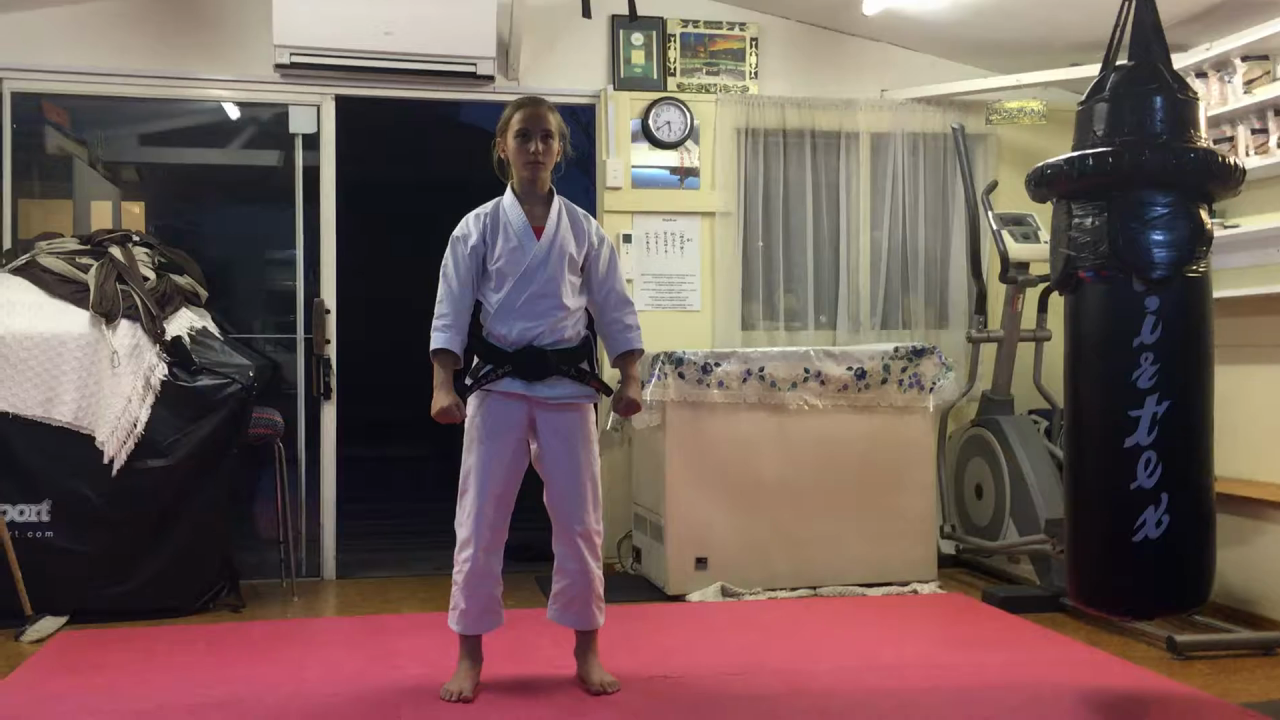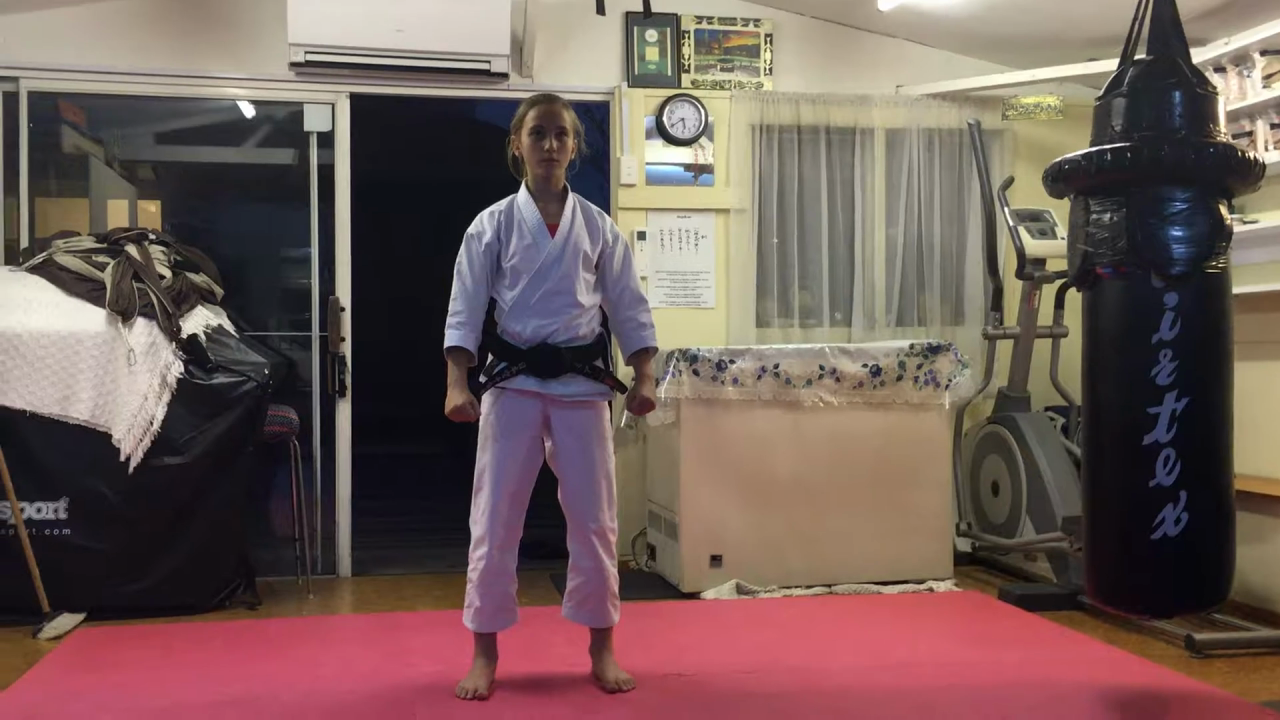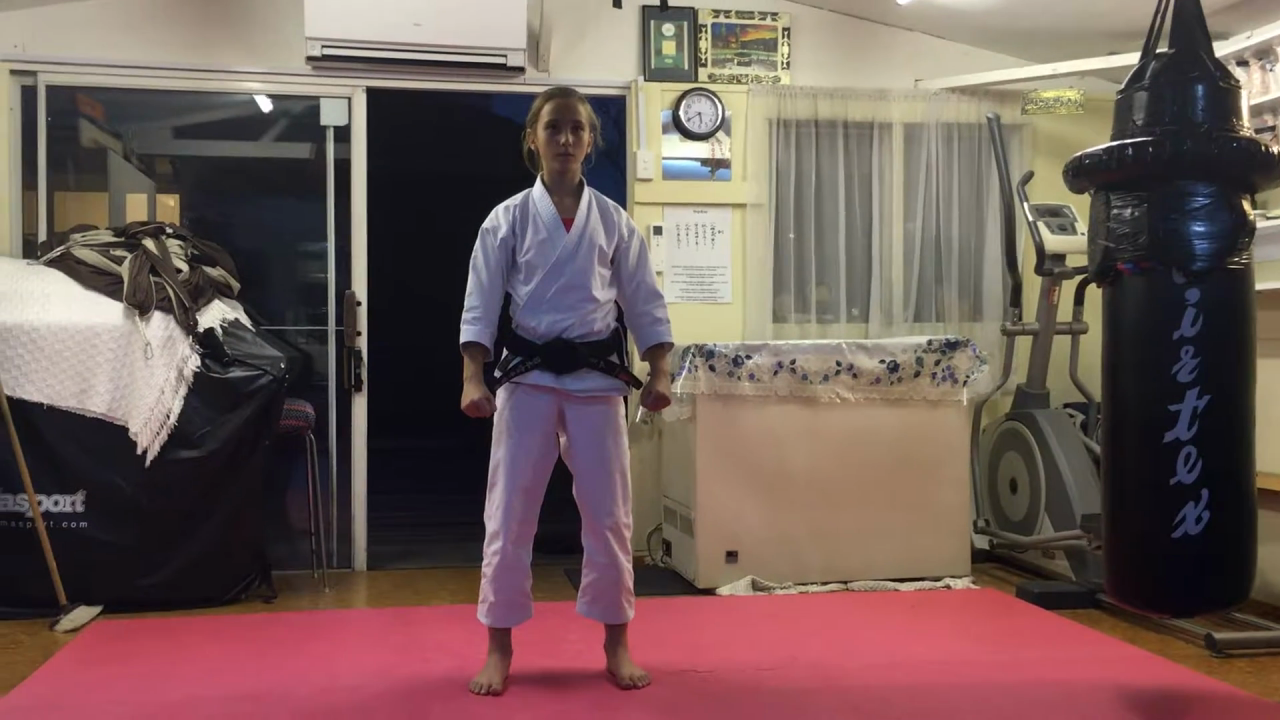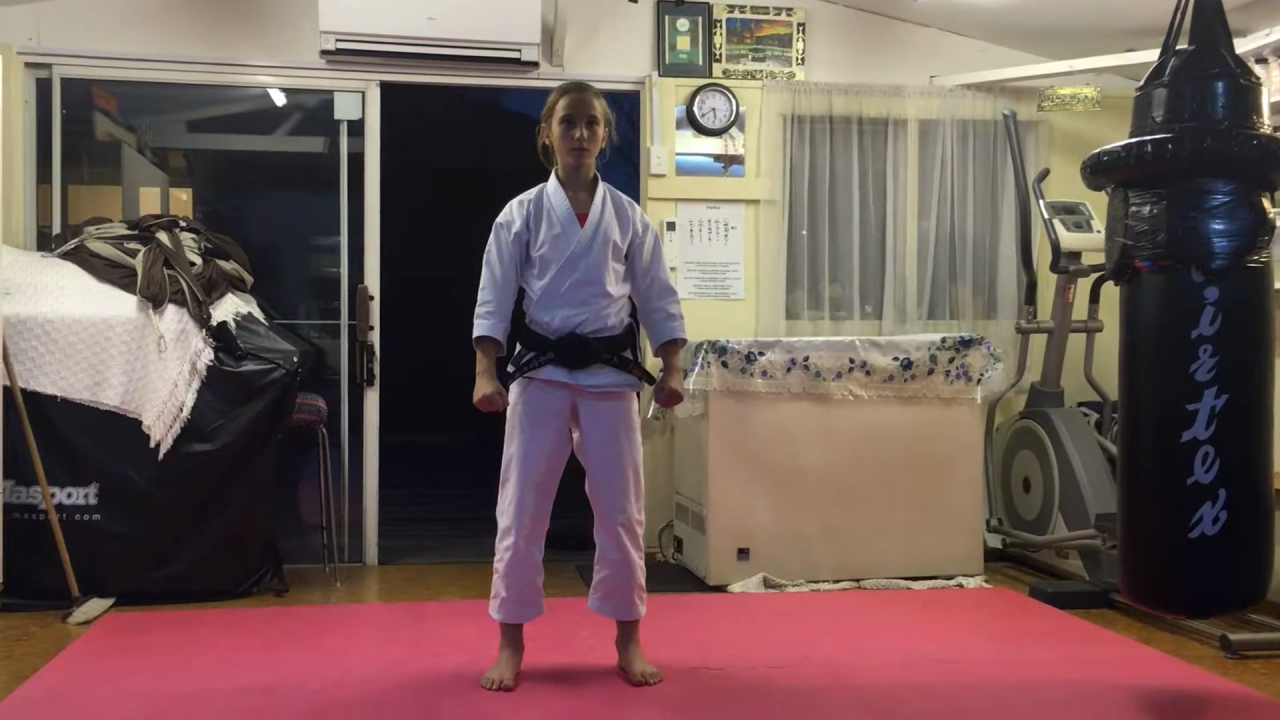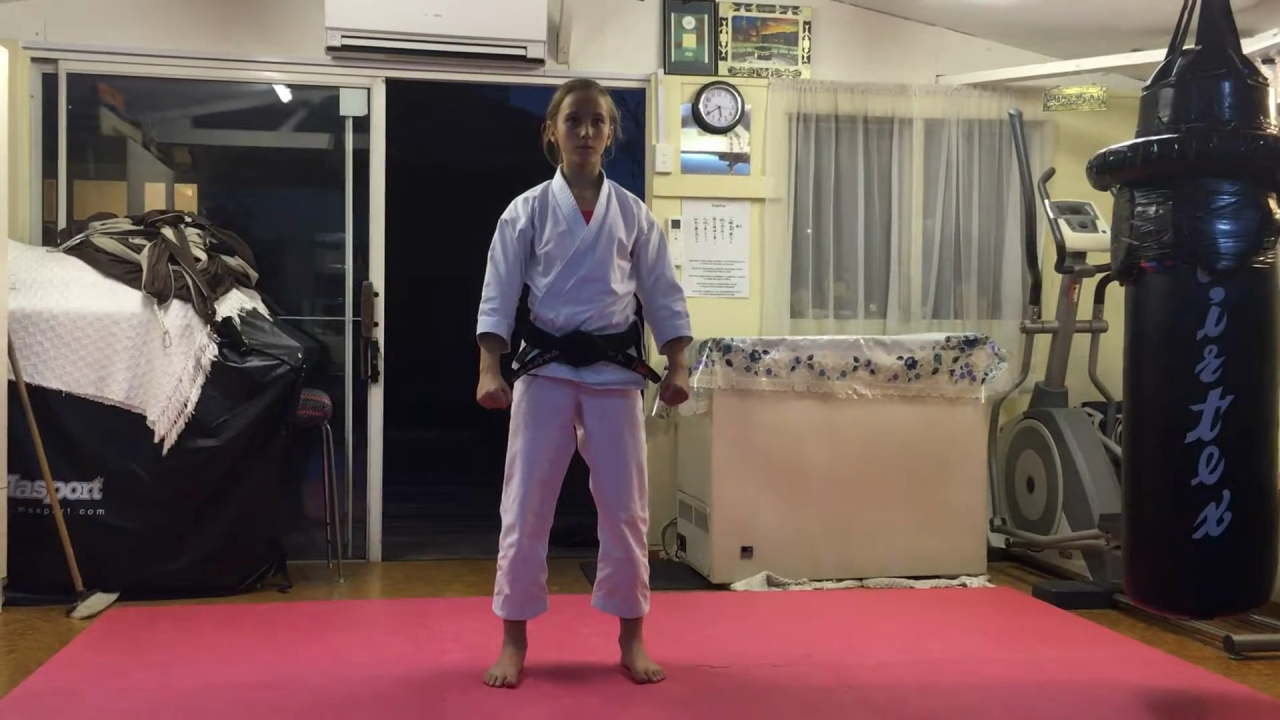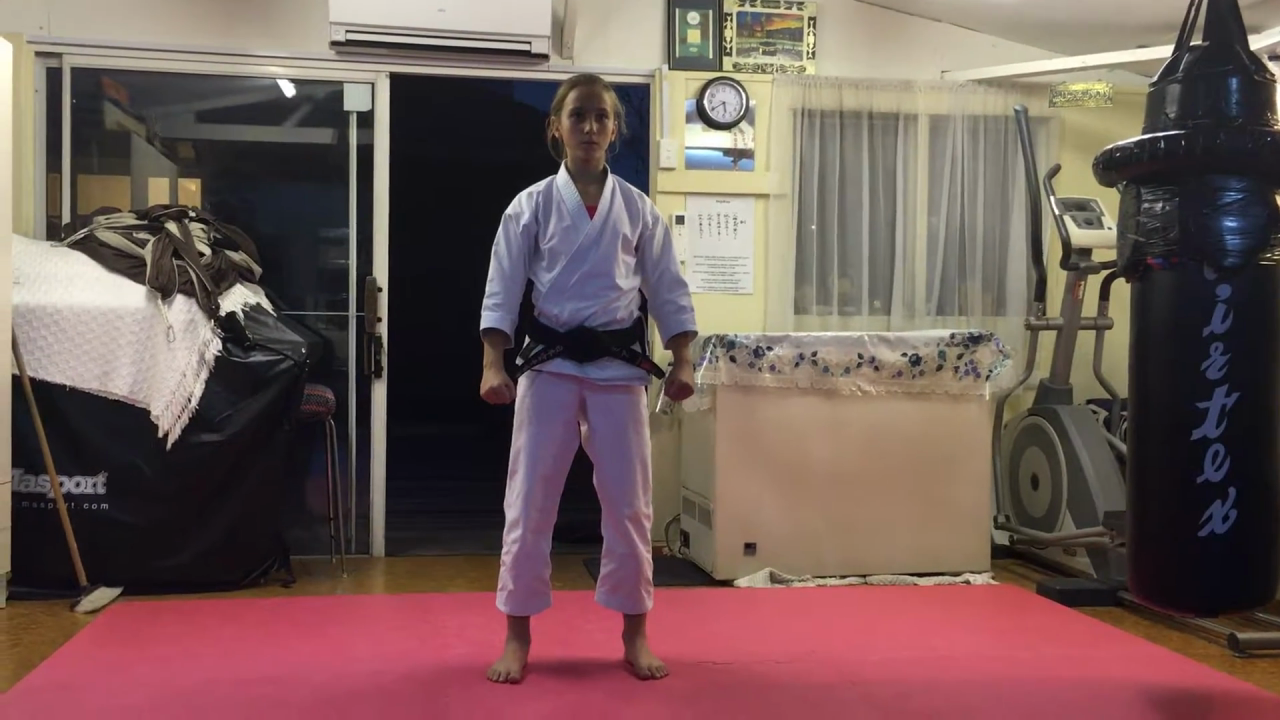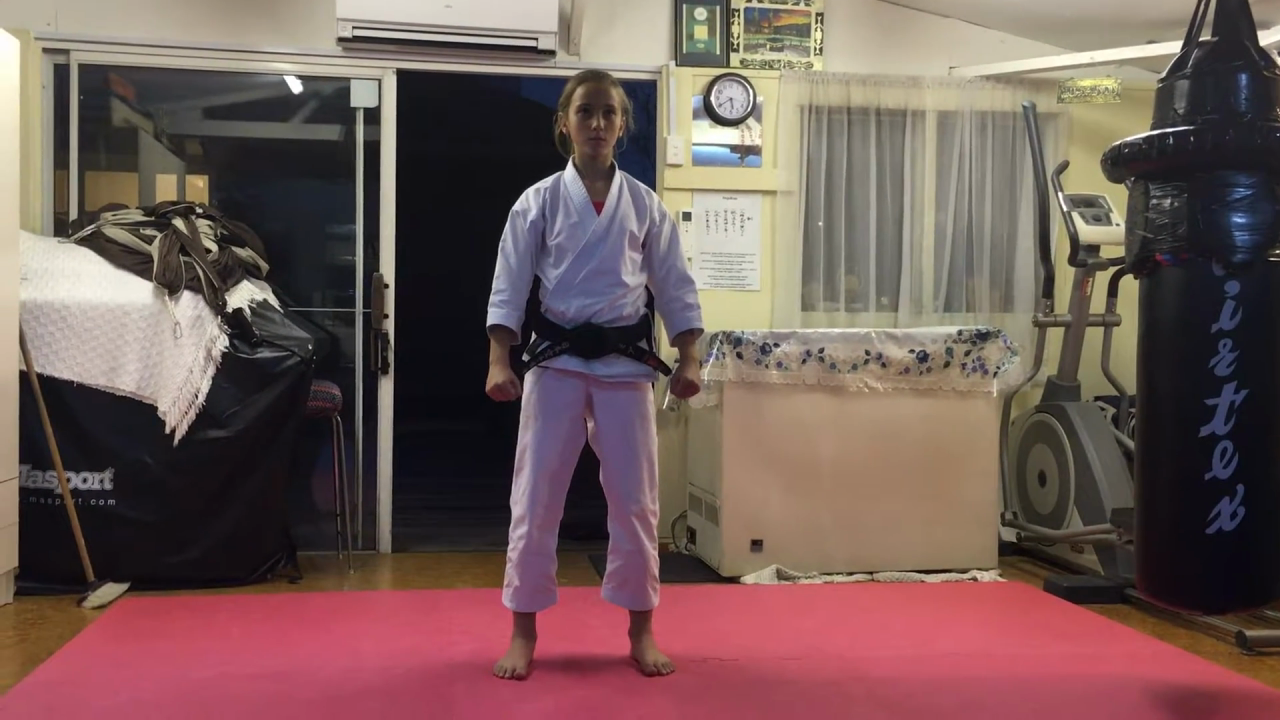
dt=0.3s
person 1, frame 1
left shoulder: (583, 229)
right shoulder: (478, 226)
left elbow: (614, 307)
right elbow: (451, 309)
left wrist: (630, 378)
right wrist: (443, 385)
left hip: (567, 385)
right hip: (498, 384)
left knee: (580, 518)
right knee: (480, 519)
left ankle: (587, 648)
right ankle: (470, 653)
person 1, frame 2
left shoulder: (598, 227)
right shoulder: (493, 224)
left elbow: (628, 306)
right elbow: (466, 307)
left wrist: (644, 377)
right wrist: (457, 384)
left hip: (582, 382)
right hip: (514, 381)
left knee: (594, 516)
right knee: (496, 516)
left ankle: (601, 647)
right ankle: (485, 651)
person 1, frame 3
left shoulder: (614, 221)
right shoulder: (508, 219)
left elbow: (644, 301)
right elbow: (481, 302)
left wrist: (659, 373)
right wrist: (473, 379)
left hip: (597, 378)
right hip: (528, 377)
left knee: (609, 513)
right knee: (509, 513)
left ankle: (616, 642)
right ankle: (499, 646)
person 1, frame 4
left shoulder: (627, 216)
right shoulder: (522, 213)
left elbow: (657, 296)
right elbow: (494, 297)
left wrist: (672, 368)
right wrist: (485, 373)
left hip: (610, 373)
right hip: (541, 371)
left knee: (621, 508)
right knee: (522, 506)
left ankle: (628, 638)
right ankle: (510, 641)
person 1, frame 5
left shoulder: (633, 213)
right shoulder: (527, 210)
left elbow: (662, 294)
right elbow: (499, 294)
left wrist: (676, 367)
right wrist: (489, 370)
left hip: (614, 370)
right hip: (545, 368)
left knee: (625, 505)
right knee: (526, 504)
left ankle: (631, 636)
right ankle: (514, 638)
person 1, frame 6
left shoulder: (637, 208)
right shoulder: (532, 205)
left elbow: (668, 289)
right elbow: (503, 288)
left wrist: (682, 361)
right wrist: (493, 363)
left hip: (619, 366)
right hip: (549, 364)
left knee: (629, 501)
right knee: (530, 499)
left ankle: (635, 632)
right ankle: (517, 634)
person 1, frame 7
left shoulder: (644, 205)
right shoulder: (539, 201)
left elbow: (674, 285)
right elbow: (509, 286)
left wrist: (688, 359)
right wrist: (499, 362)
left hip: (625, 363)
right hip: (556, 360)
left knee: (635, 498)
right knee: (536, 496)
left ankle: (641, 628)
right ankle: (523, 630)
